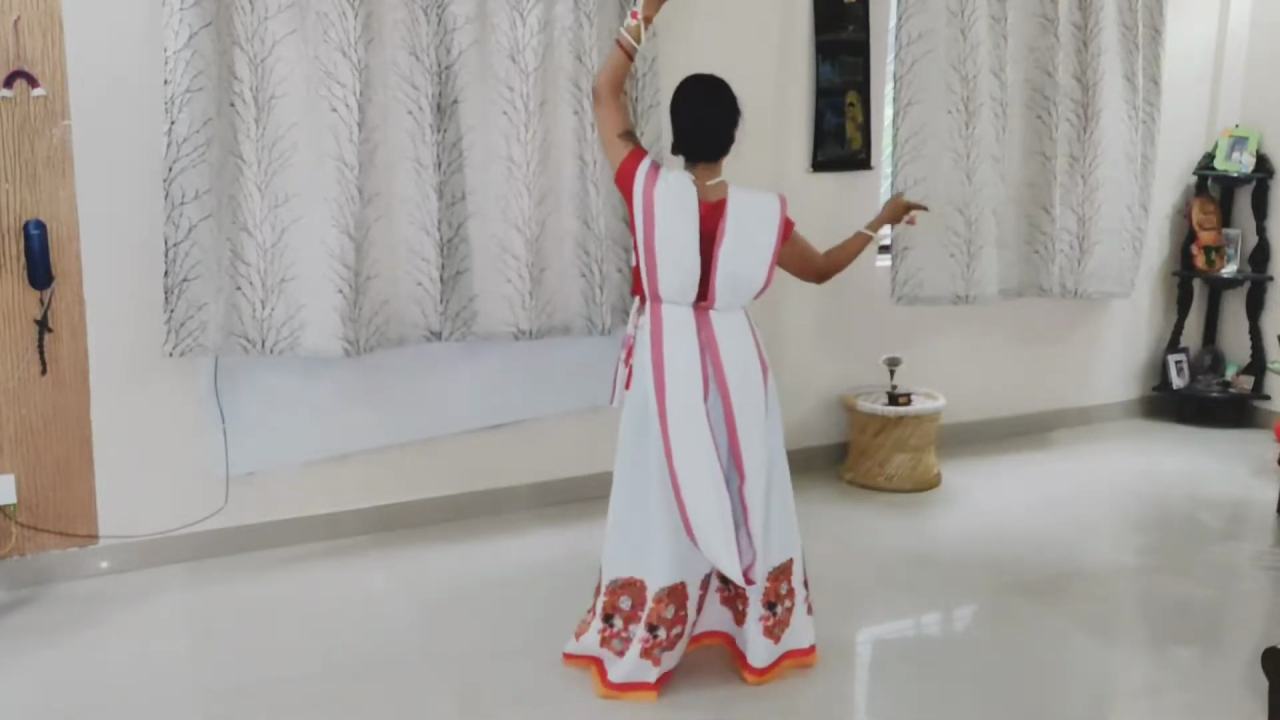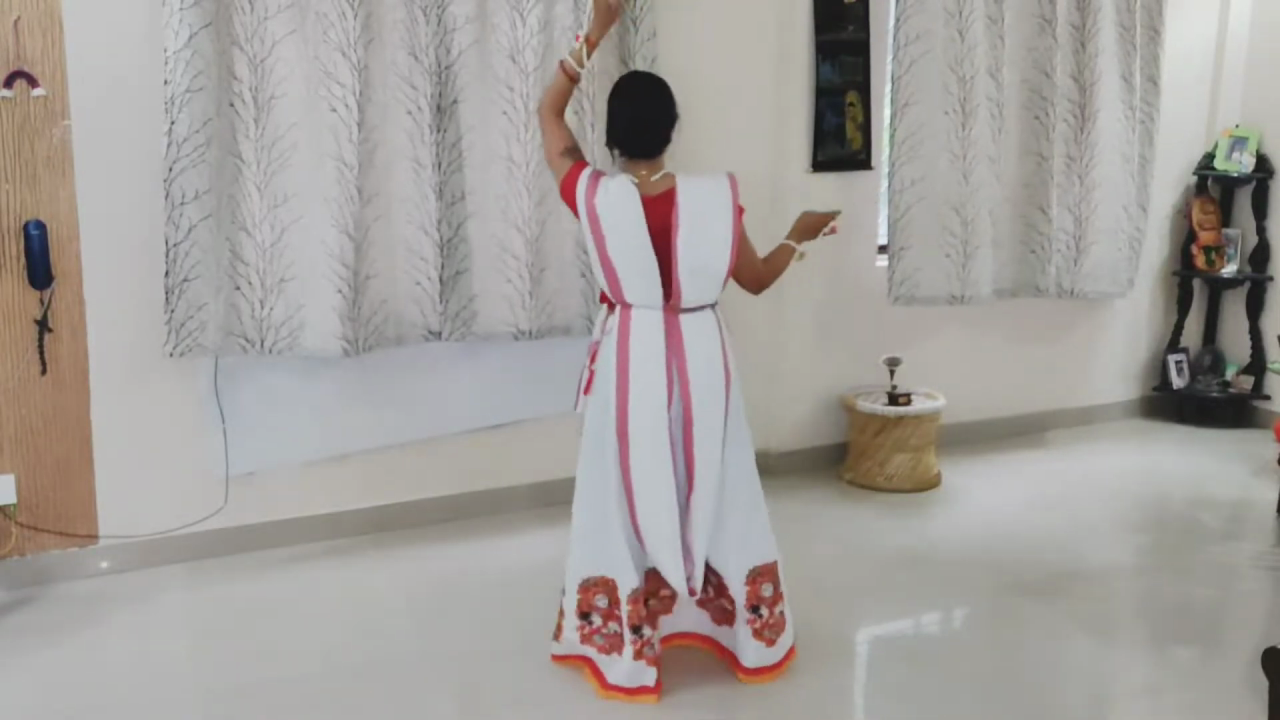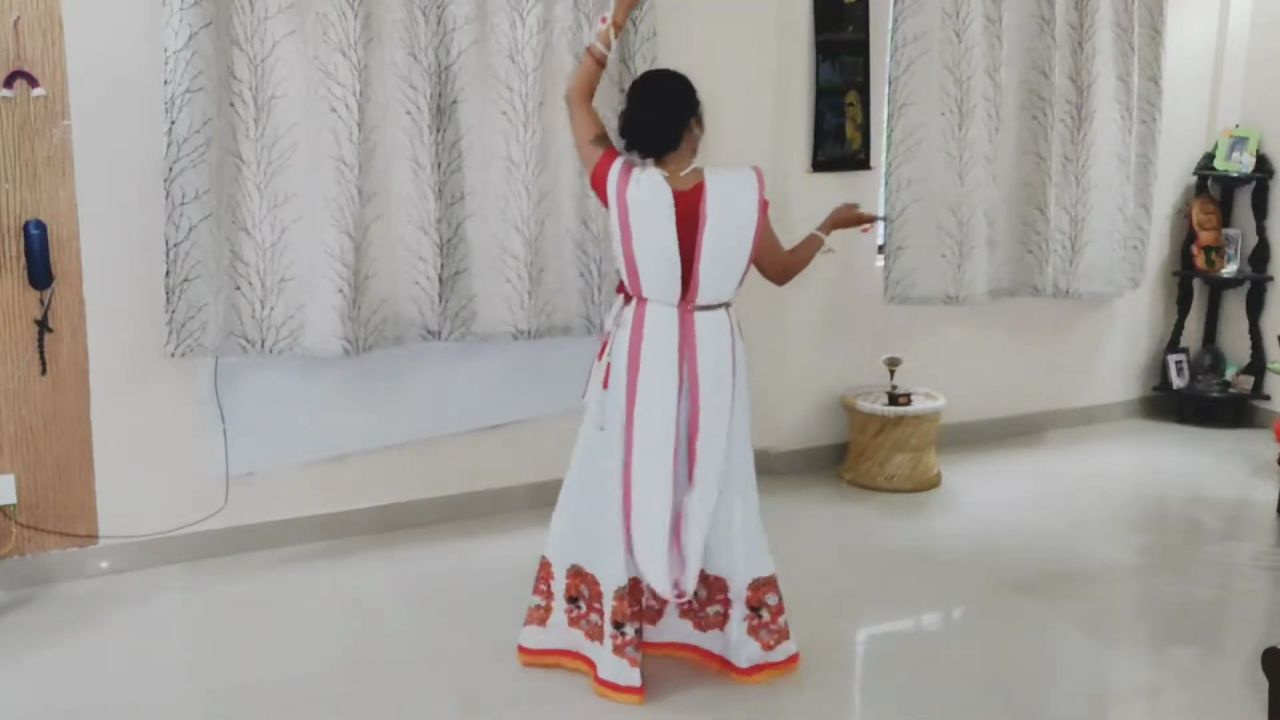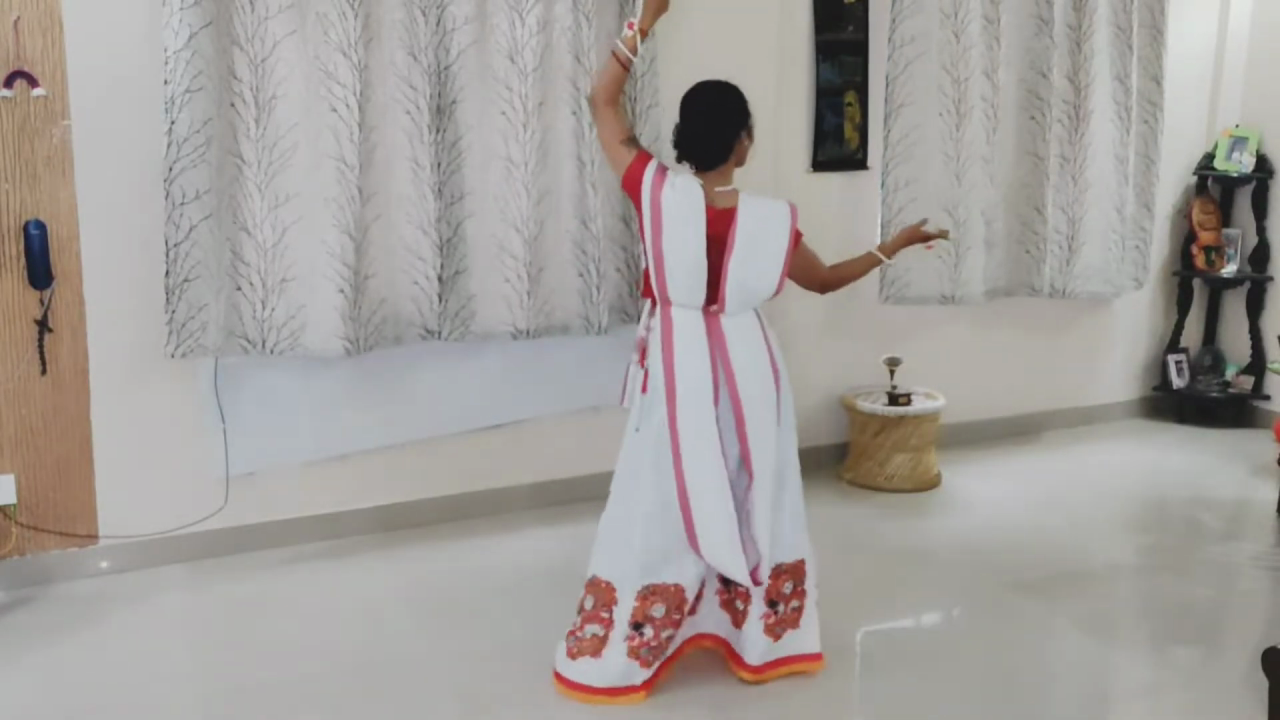
dt=0.4s
person 1, frame 1
left shoulder: (647, 187)
right shoulder: (760, 213)
left elbow: (605, 97)
right elbow: (820, 270)
right wrist: (877, 225)
left hip: (662, 360)
right hip: (732, 359)
left knee: (659, 499)
right knee: (748, 493)
left ankle: (634, 653)
right ankle: (765, 642)
person 1, frame 2
left shoulder: (594, 197)
right shoulder: (712, 198)
left elbow: (549, 117)
right elbow: (754, 280)
right wrist: (797, 237)
left hip: (629, 362)
right hip: (699, 360)
left knee: (622, 501)
right knee: (720, 495)
left ankle: (623, 657)
right ankle: (756, 643)
person 1, frame 3
left shoulder: (623, 188)
right shoulder: (739, 193)
left elbow: (577, 103)
right elbow: (782, 270)
right wrist: (828, 227)
left hip: (638, 355)
right hip: (708, 357)
left knee: (618, 493)
right knee: (713, 496)
left ankle: (612, 653)
right ankle: (749, 641)
person 1, frame 4
left shoulder: (657, 193)
right shoulder: (770, 220)
left elbow: (602, 104)
right elbow: (823, 280)
right wrist: (891, 248)
left hip: (674, 364)
right hip: (743, 366)
left knee: (654, 503)
right knee: (758, 498)
left ankle: (614, 655)
right ankle: (764, 643)
